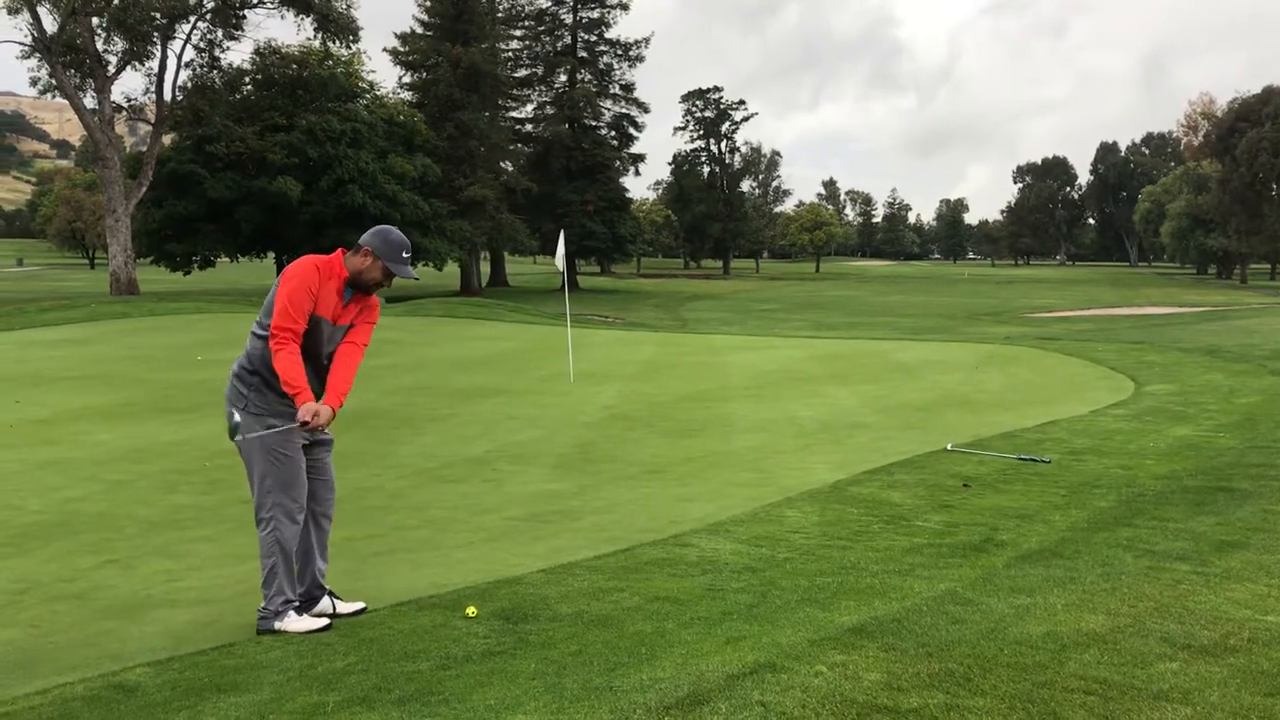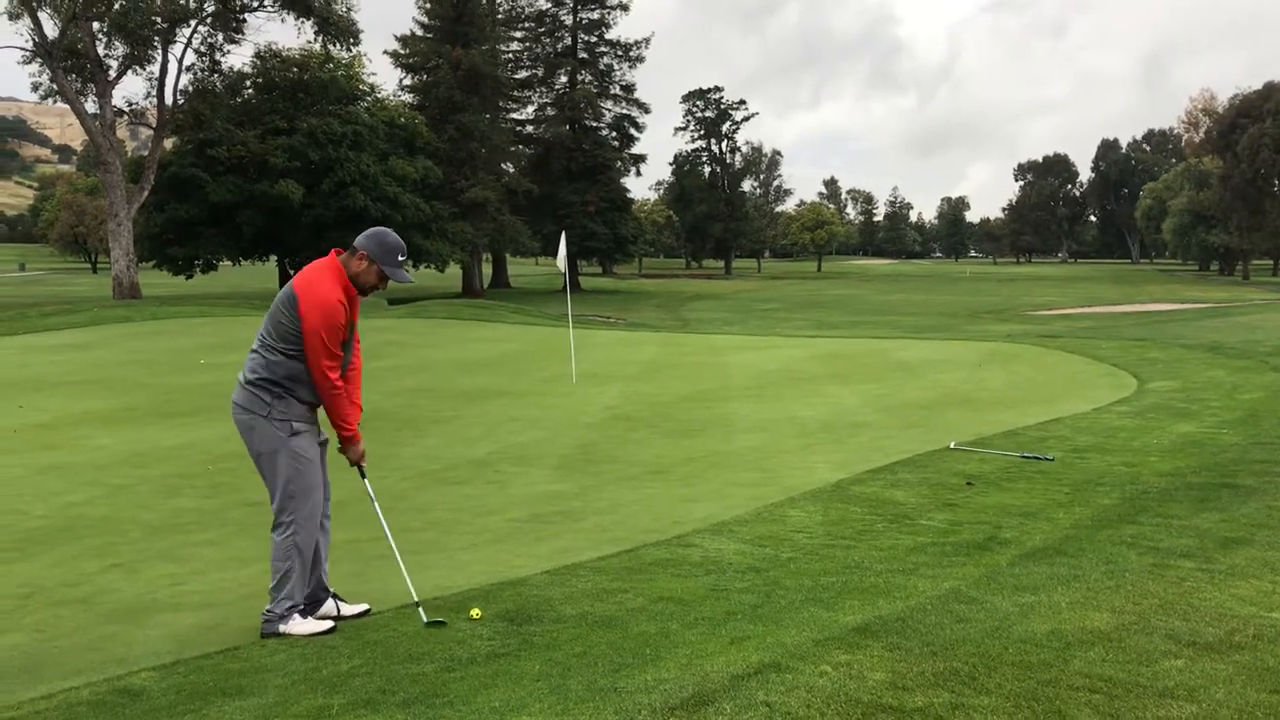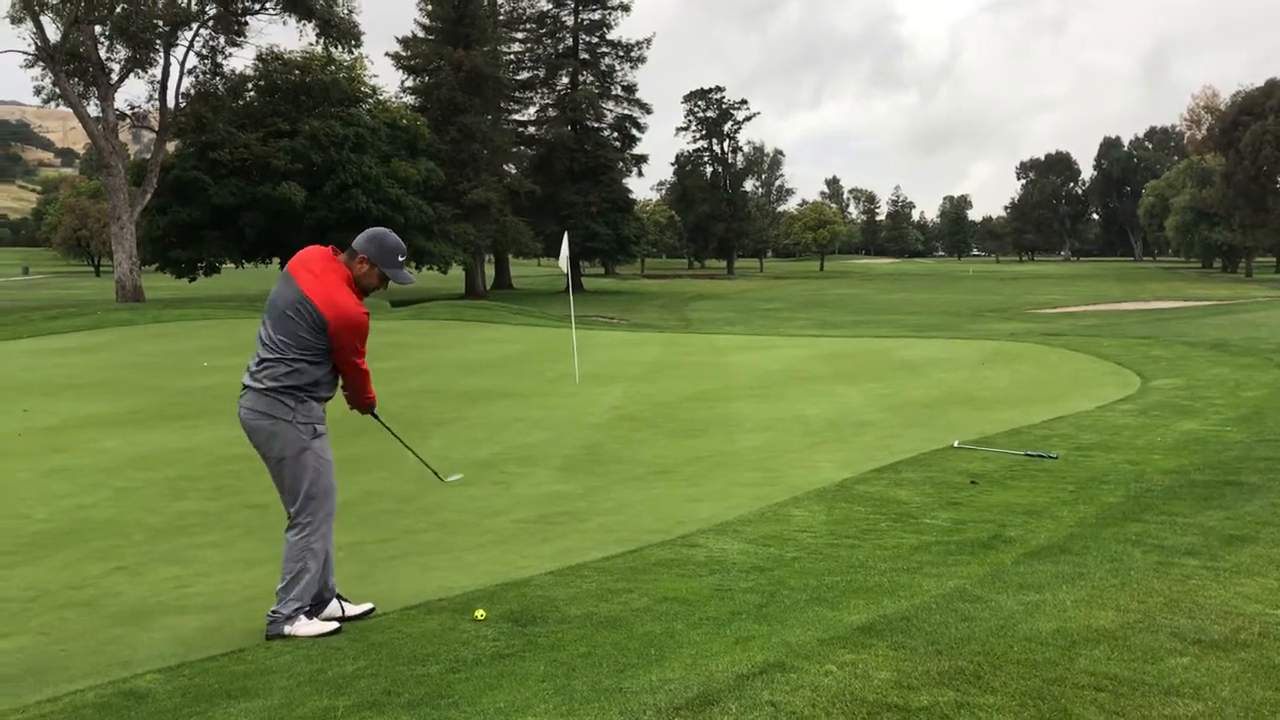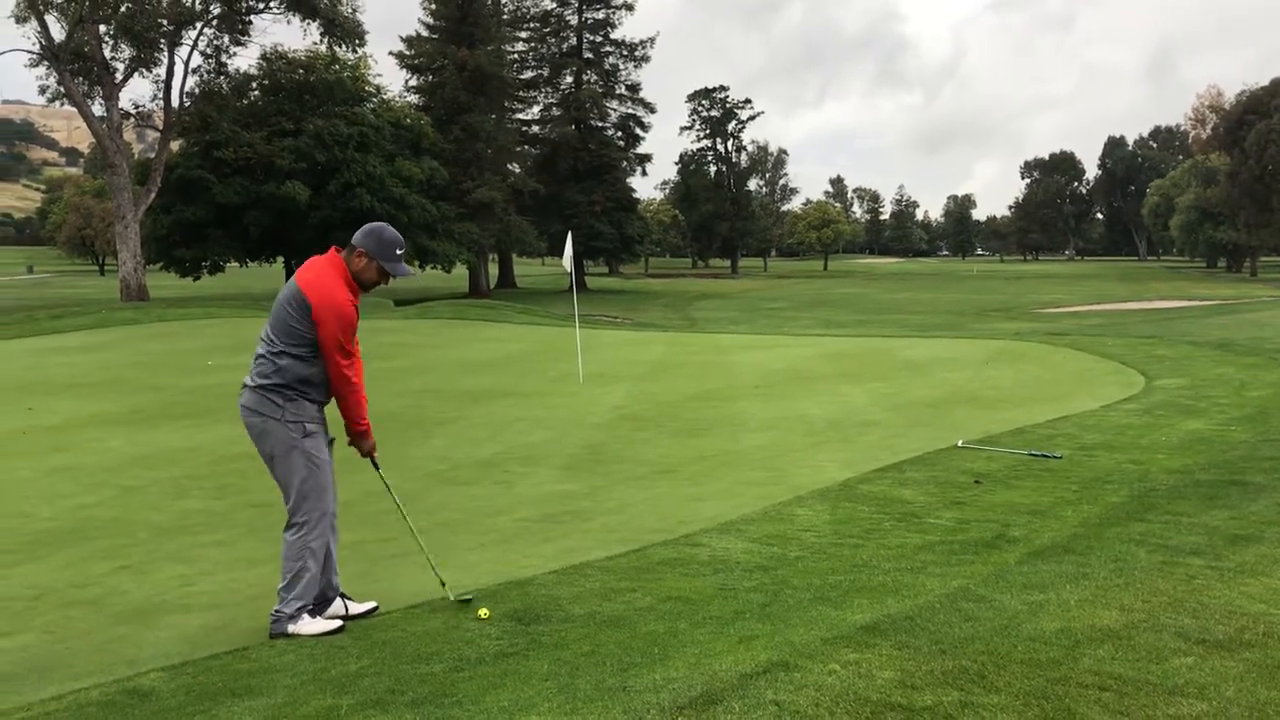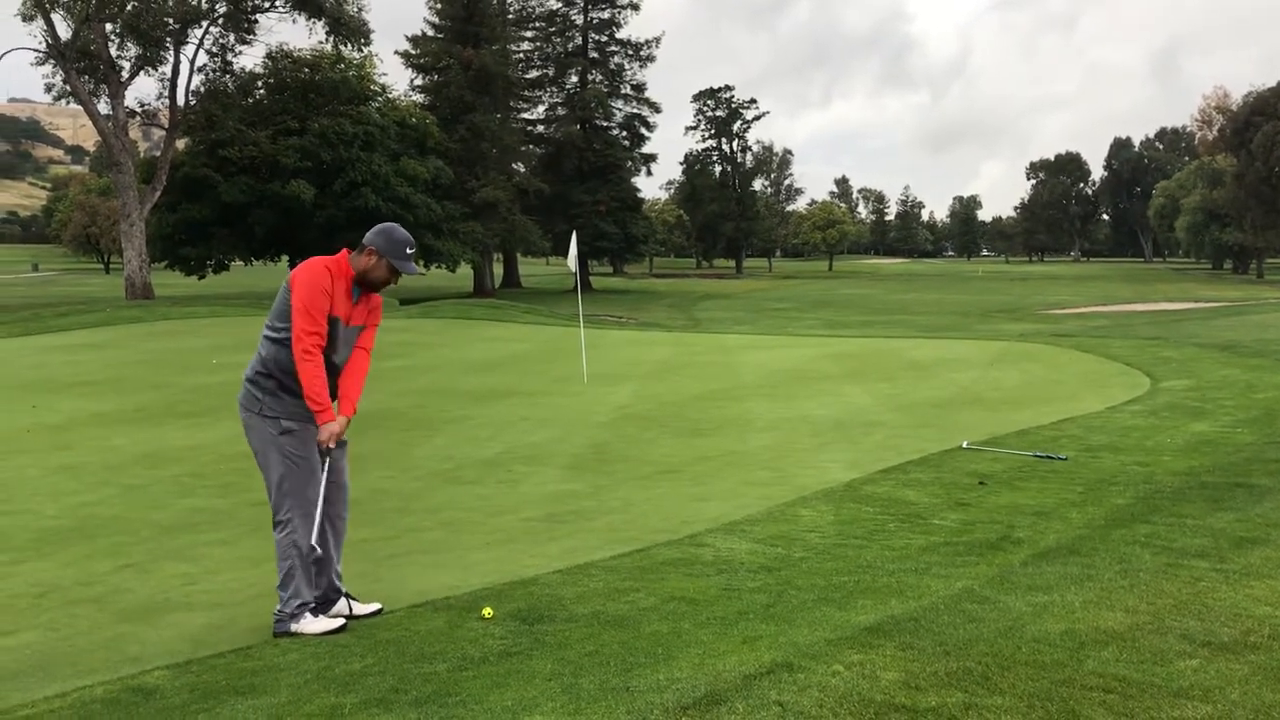
dt=0.3s
person 1, frame 1
left shoulder: (368, 305)
right shoulder: (308, 271)
left elbow: (348, 357)
right elbow: (282, 341)
left wrist: (329, 405)
right wrist: (303, 398)
left hip: (305, 408)
right hip: (263, 401)
left knee: (319, 502)
right knee: (284, 507)
left ankle: (311, 595)
right ankle: (276, 609)
person 1, frame 2
left shoulder: (338, 280)
right shoulder: (327, 299)
left elbow: (350, 362)
right elbow: (328, 376)
left wrist: (351, 425)
right wrist: (350, 437)
left hip: (287, 407)
right hip: (271, 409)
left knee: (315, 506)
right knee: (299, 509)
left ankle: (315, 598)
right ankle: (281, 613)
person 1, frame 3
left shoulder: (309, 258)
right shoulder: (347, 309)
right elbow: (353, 366)
left wrist: (354, 389)
right wrist: (366, 400)
left hip: (262, 402)
right hip: (288, 412)
left knee: (314, 508)
right knee: (313, 512)
left ankle: (319, 599)
right ankle: (287, 614)
person 1, frame 4
left shoulder: (327, 270)
right shoulder: (333, 294)
left elbow: (347, 358)
right elbow: (342, 371)
left wrist: (357, 420)
right wrist: (363, 429)
left hip: (297, 407)
right hip: (282, 409)
left knee: (322, 506)
right knee: (310, 510)
left ankle: (324, 597)
right ankle: (290, 613)
person 1, frame 5
left shoulder: (372, 301)
right shoulder: (317, 275)
left elbow: (358, 360)
right elbow: (306, 349)
left wrist: (342, 416)
right wrist: (324, 414)
left hip: (315, 409)
right hip: (275, 405)
left knee: (332, 504)
right knee: (298, 508)
left ankle: (327, 597)
right ankle: (293, 611)
